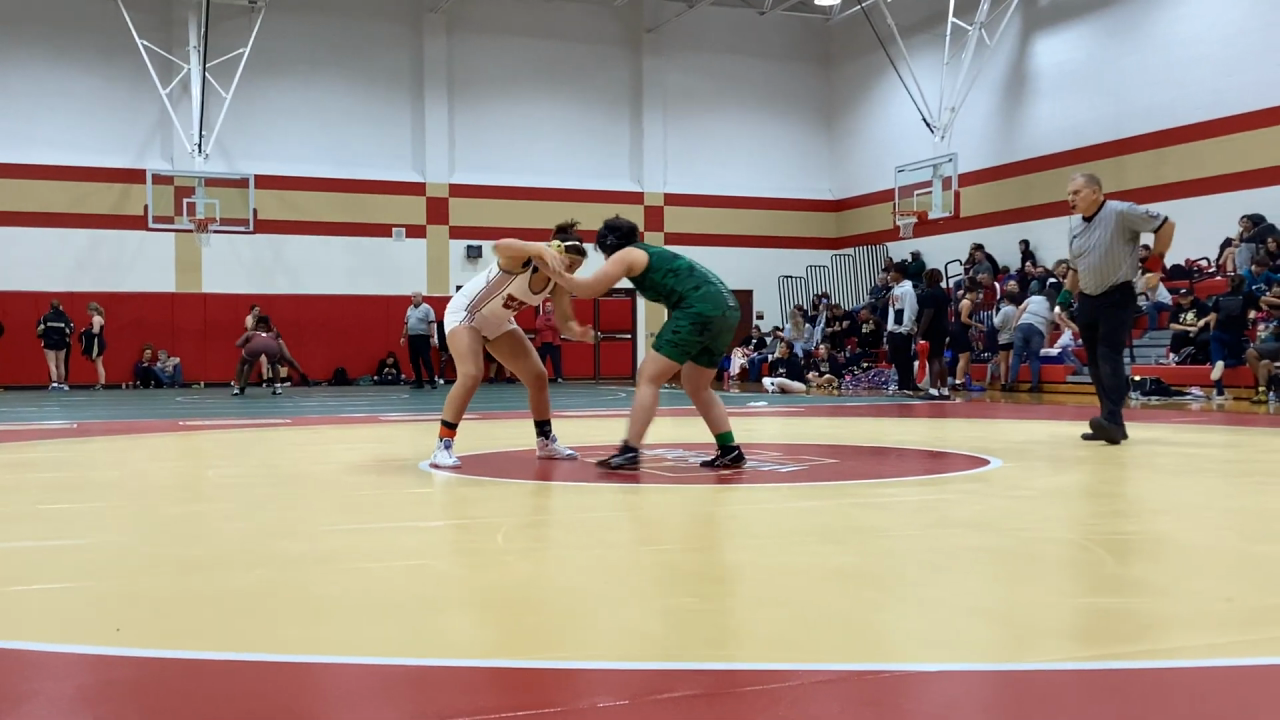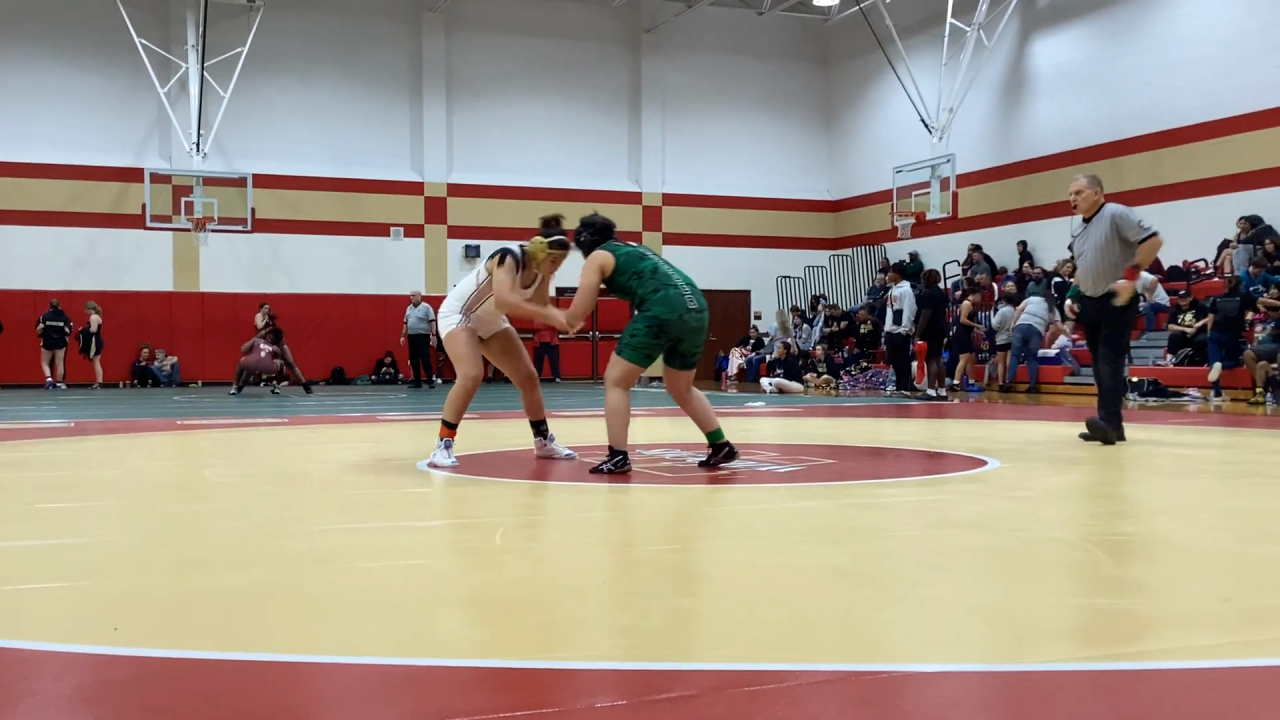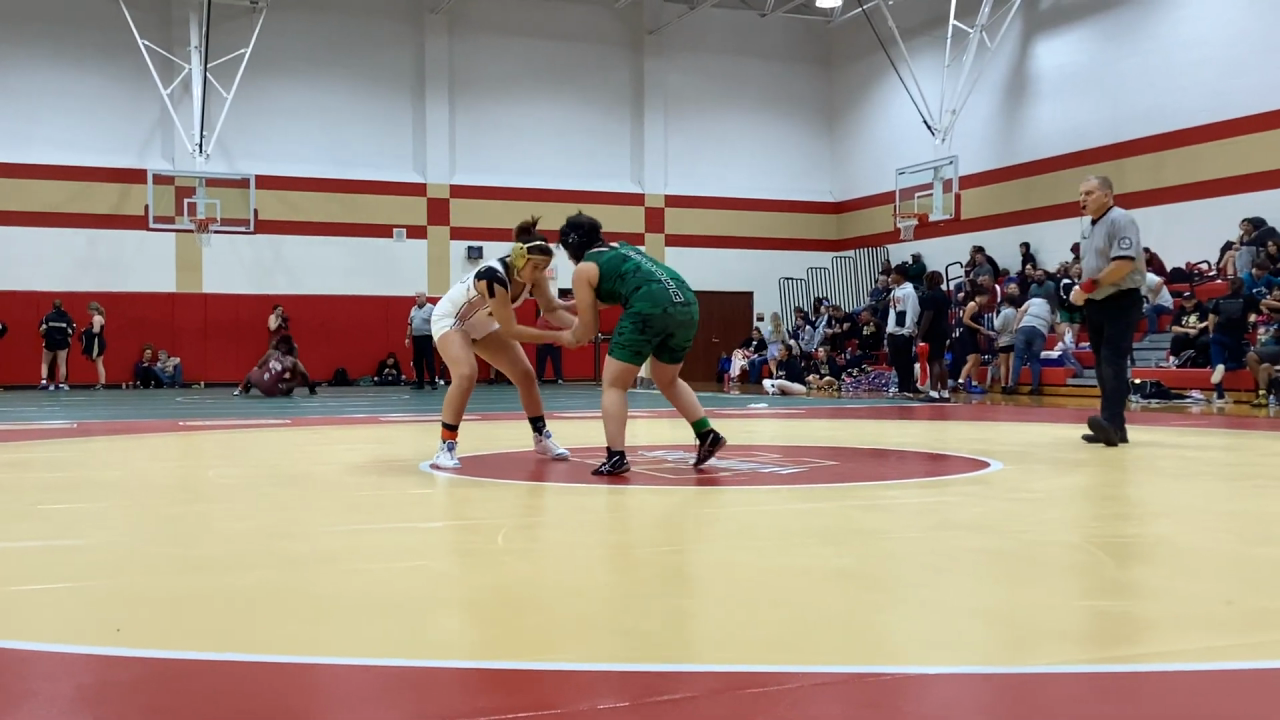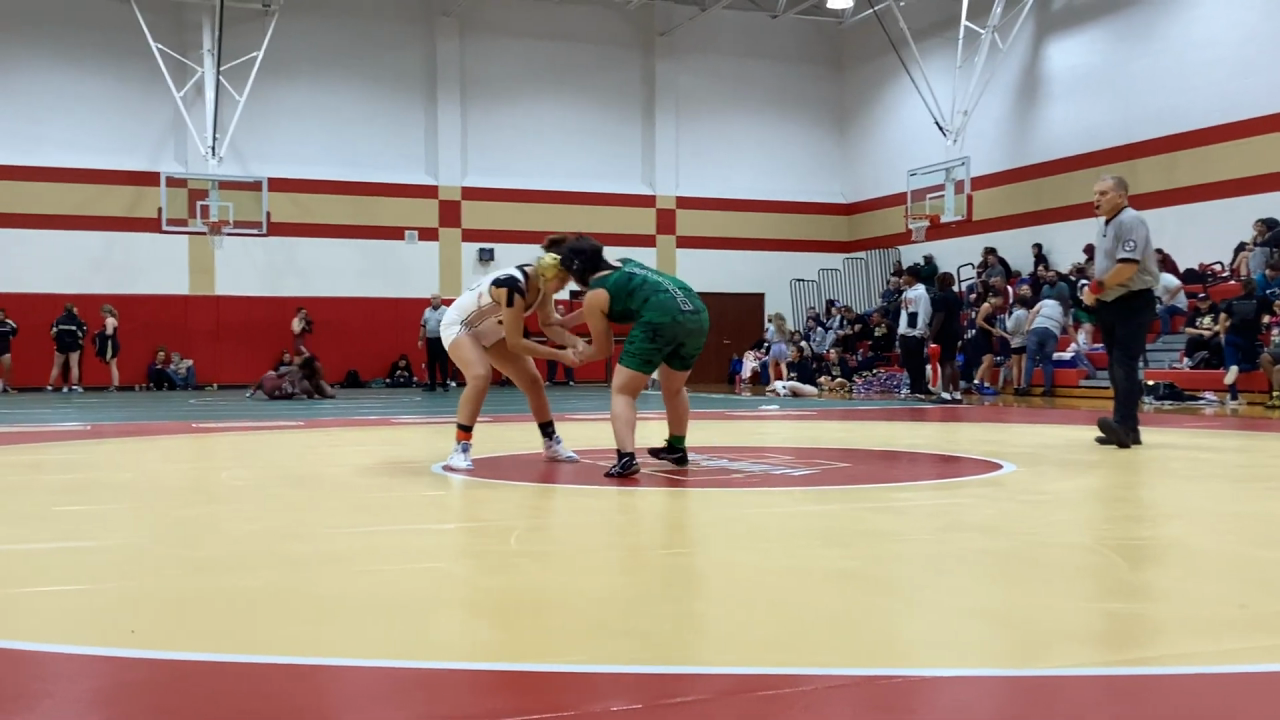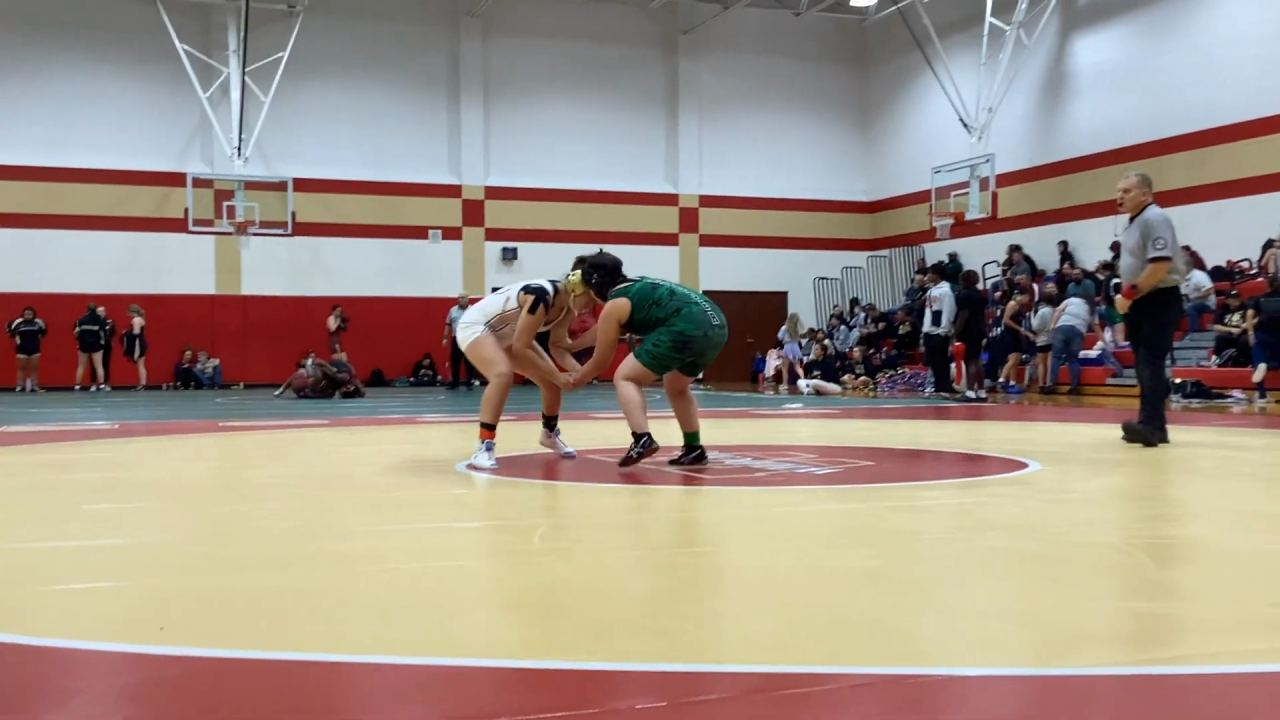
dt=0.2s
person 1, frame 1
left shoulder: (1121, 212)
right shoulder: (1075, 228)
left elbow: (1166, 226)
left wrist: (1154, 263)
right wrist: (1064, 298)
left hip: (1117, 297)
right hip: (1087, 300)
left knee: (1109, 357)
right knee: (1095, 363)
left ankle: (1112, 420)
right ankle: (1112, 422)
person 1, frame 2
left shoulder: (1117, 215)
right shoulder: (1078, 228)
left elbow: (1153, 240)
left wrist: (1130, 275)
left hip: (1118, 300)
right hip: (1089, 301)
left knee: (1110, 359)
right knee: (1099, 362)
left ankle: (1108, 421)
right ankle: (1112, 424)
person 1, frame 3
left shoulder: (1119, 220)
right shoulder: (1089, 227)
left elbow: (1125, 263)
left wrist: (1086, 287)
right wrist: (1081, 291)
left hip: (1121, 302)
right hip: (1095, 304)
left knee: (1112, 362)
right knee: (1103, 365)
left ankle: (1110, 421)
right ankle: (1114, 426)
person 1, frame 4
left shoulder: (1130, 221)
right shoulder: (1104, 227)
left elbow: (1127, 266)
left wrist: (1094, 287)
right wrist: (1095, 293)
left hip: (1134, 303)
right hip: (1108, 304)
left knee: (1124, 364)
right knee: (1117, 367)
left ankle: (1122, 423)
right ankle: (1127, 428)
person 1, frame 5
left shoulder: (1154, 219)
right shoulder: (1131, 224)
left elbow: (1161, 264)
left wrist: (1128, 292)
right wrist: (1128, 296)
left hip: (1160, 301)
right hip: (1138, 303)
left knee: (1151, 363)
right knee: (1144, 366)
left ankle: (1149, 424)
right ankle: (1155, 426)
person 2, frame 1
left shoulder: (626, 256)
right shoulder: (654, 256)
left elbow: (588, 289)
left wrist: (560, 276)
left hip: (701, 310)
right hip: (726, 309)
left knee: (647, 378)
right knee: (697, 387)
left ankle: (630, 451)
right ankle: (730, 450)
person 2, frame 2
left shoulder: (597, 257)
right shoulder: (634, 250)
left elbow: (580, 309)
left wrist: (570, 320)
left hip: (663, 312)
right hip: (695, 309)
left knee: (616, 382)
right knee: (680, 388)
left ankle: (618, 457)
right ankle: (721, 446)
person 2, frame 3
left shoulder: (583, 269)
right shoulder: (621, 248)
left elbow: (588, 328)
left wrist: (573, 338)
left hip: (649, 308)
right hip: (686, 304)
left knee: (613, 384)
right knee: (667, 380)
left ankle: (616, 457)
right ankle: (707, 434)
person 2, frame 4
left shoulder: (593, 296)
right shoulder: (623, 264)
left elbow: (603, 349)
left wrist: (576, 356)
right wrist: (561, 322)
left hip: (660, 318)
right hip: (696, 314)
left knee: (623, 392)
right knee: (672, 387)
left ankle: (626, 458)
right ankle: (676, 449)
person 2, frame 5
left shoulder: (613, 307)
right shoulder: (639, 283)
left elbow: (600, 362)
left wrist: (575, 378)
left hip: (686, 329)
right hip: (716, 326)
left knee: (624, 378)
right knee: (676, 387)
left ankle: (643, 439)
right ankle: (693, 449)
person 3, frame 1
left shoulder: (558, 280)
right shoulder: (522, 260)
left elbow: (565, 322)
right elbow: (500, 246)
left wrist: (580, 332)
right wrist: (544, 251)
left hip: (498, 322)
right hip: (465, 314)
left knee: (537, 376)
right knee: (471, 376)
left ankle: (546, 442)
right ankle: (443, 446)
person 3, frame 2
left shoulder: (542, 271)
right shoulder: (508, 258)
left elbow: (537, 309)
right elbow: (503, 301)
left wrist: (559, 319)
right wrist: (548, 313)
left hip: (489, 321)
right hip: (456, 314)
left knee: (528, 376)
right knee: (471, 376)
left ankle: (544, 442)
right ankle: (443, 447)
person 3, frame 3
left shoulder: (532, 273)
right shoulder: (493, 276)
left elbow: (551, 308)
right elbow: (511, 330)
left wrist: (577, 323)
right wrist: (558, 336)
left hip: (483, 325)
right hip: (450, 320)
left knee: (525, 374)
right knee: (466, 375)
left ankle: (542, 439)
right ankle: (445, 447)
person 3, frame 4
left shoulder: (543, 285)
right shoulder: (512, 285)
left elbow: (549, 324)
right elbow: (515, 342)
left wrist: (576, 342)
right wrist: (560, 355)
left hip: (490, 331)
right hip: (458, 326)
left knee: (532, 379)
right knee: (480, 376)
left ankle: (552, 444)
right ankle: (460, 450)
person 3, frame 5
left shoulder: (568, 306)
right shoulder: (540, 296)
left elbow: (558, 347)
right elbow: (521, 348)
left wrist: (578, 371)
right wrist: (556, 376)
left hip: (506, 335)
right hip: (475, 327)
left knee: (553, 380)
right knee: (503, 374)
left ankle: (550, 434)
right ankle: (483, 449)
